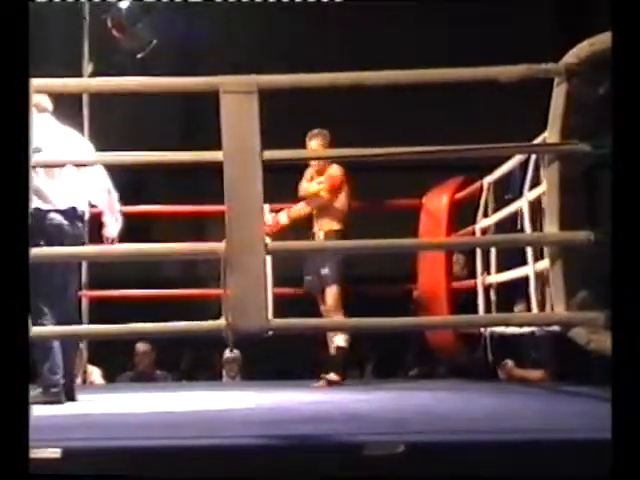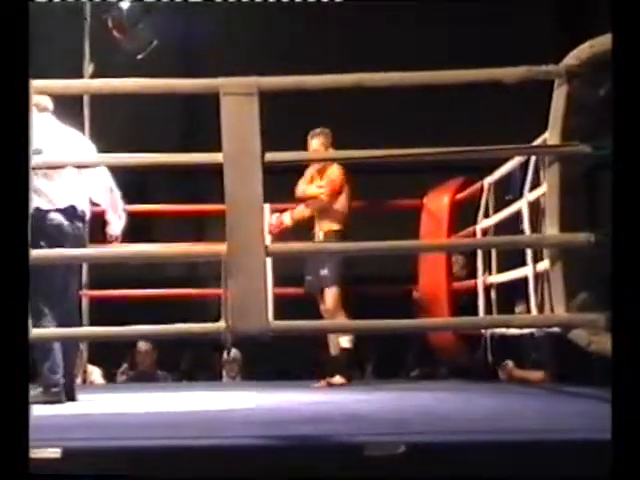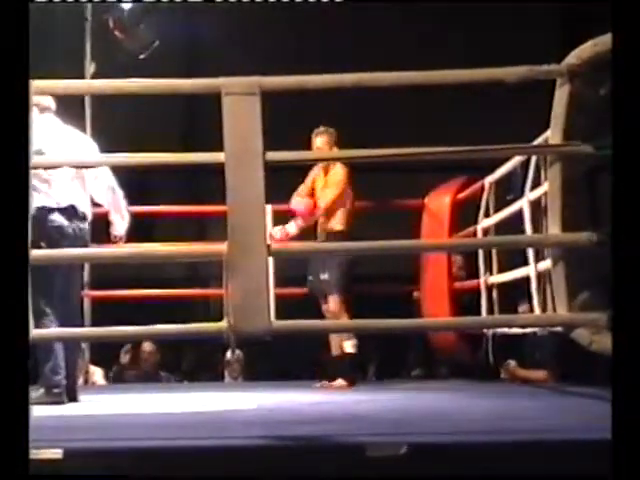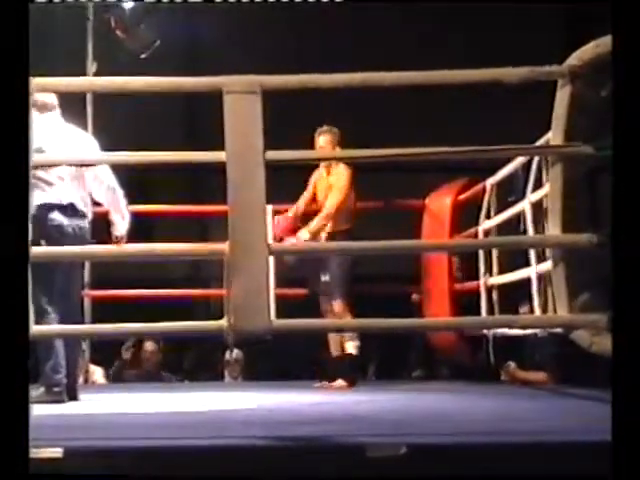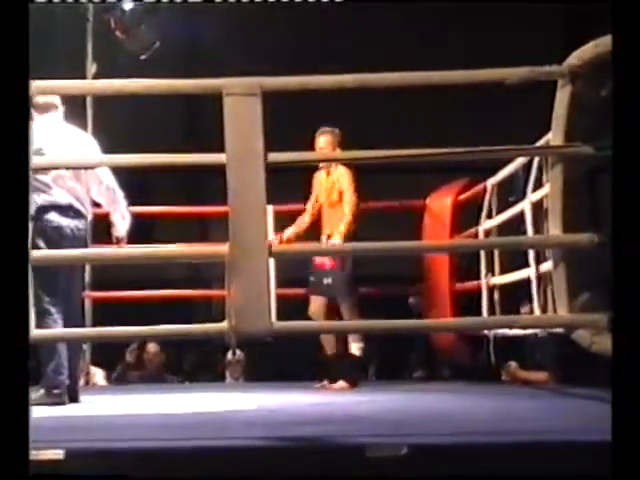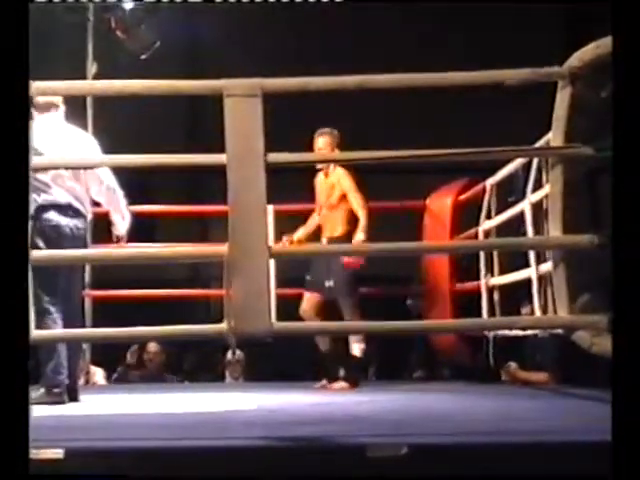
dt=0.1s
person 1, frame 1
left shoulder: (34, 135)
right shoulder: (75, 139)
right elbow: (100, 183)
right wrist: (111, 221)
left hip: (43, 221)
right hip: (73, 224)
left knee: (44, 305)
right knee: (67, 305)
left ankle: (51, 383)
right ankle: (67, 383)
person 1, frame 2
left shoulder: (34, 134)
right shoulder: (76, 138)
right elbow: (102, 182)
right wrist: (115, 219)
left hip: (44, 221)
right hip: (74, 223)
left knee: (45, 305)
right knee: (67, 305)
left ankle: (51, 383)
right ankle: (67, 382)
person 1, frame 3
left shoulder: (33, 136)
right shoulder: (79, 138)
right elbow: (105, 182)
right wrist: (119, 220)
left hip: (45, 222)
right hip: (77, 223)
left knee: (47, 305)
right knee: (70, 305)
left ankle: (53, 384)
right ankle: (69, 383)
person 1, frame 4
left shoulder: (34, 133)
right shoulder: (81, 137)
right elbow: (105, 181)
right wrist: (120, 220)
left hip: (46, 220)
right hip: (77, 222)
left knee: (48, 303)
right knee: (70, 303)
left ankle: (54, 383)
right ankle: (70, 381)
person 1, frame 5
left shoulder: (32, 135)
right shoulder: (81, 138)
right elbow: (104, 183)
right wrist: (120, 220)
left hip: (46, 221)
right hip: (77, 223)
left knee: (49, 305)
right knee: (71, 306)
left ankle: (54, 384)
right ankle: (71, 383)
person 1, frame 6
left shoulder: (33, 134)
right shoulder: (82, 138)
right elbow: (104, 182)
right wrist: (120, 219)
left hip: (46, 220)
right hip: (76, 223)
left knee: (49, 304)
right knee: (71, 305)
left ankle: (54, 383)
right ankle: (70, 382)
person 2, frame 1
left shoulder: (336, 172)
right shoulder: (311, 171)
left elbow: (313, 203)
right elbow: (302, 191)
left wrist: (281, 218)
right wrist: (317, 184)
left hip: (335, 240)
right hip: (316, 241)
left knee: (332, 301)
right knee: (325, 308)
left ankle: (338, 367)
right ankle: (333, 368)
person 2, frame 2
left shoulder: (337, 173)
right shoulder: (312, 172)
left elbow: (314, 205)
right elbow: (300, 192)
left wrist: (285, 219)
right wrist: (315, 187)
left hip: (335, 241)
right hip: (317, 242)
left knee: (333, 304)
right knee: (325, 309)
left ankle: (344, 368)
right ankle: (335, 368)
person 2, frame 3
left shoulder: (340, 172)
right shoulder: (315, 173)
left elbow: (322, 207)
right elbow: (299, 196)
left wrist: (291, 228)
right wrist: (301, 204)
left hip: (337, 241)
right hip: (320, 242)
left knee: (336, 306)
right knee: (328, 310)
left ankle: (349, 373)
right ankle: (336, 370)
person 2, frame 4
left shoulder: (344, 173)
right shoulder: (318, 174)
left elbow: (330, 211)
right elbow: (302, 204)
left wrist: (303, 236)
right wrist: (288, 218)
left hip: (339, 242)
right hip: (322, 243)
left knee: (340, 308)
right knee: (327, 311)
left ankle: (349, 373)
right ankle: (337, 370)
person 2, frame 5
left shoulder: (344, 176)
right shoulder: (317, 177)
left elbow: (349, 214)
right elbow: (309, 213)
left wrist: (337, 243)
right wrist: (286, 235)
left hip: (339, 248)
right hip: (324, 246)
left knee: (347, 311)
right knee: (316, 313)
left ankle: (351, 374)
right ankle: (335, 368)
person 2, frame 6
left shoulder: (344, 178)
right shoulder: (319, 179)
left elbow: (362, 212)
left wrist: (360, 237)
right wrist: (297, 236)
right hip: (323, 248)
left knee: (350, 312)
right knee: (307, 310)
left ankle: (352, 374)
right ankle: (332, 368)
